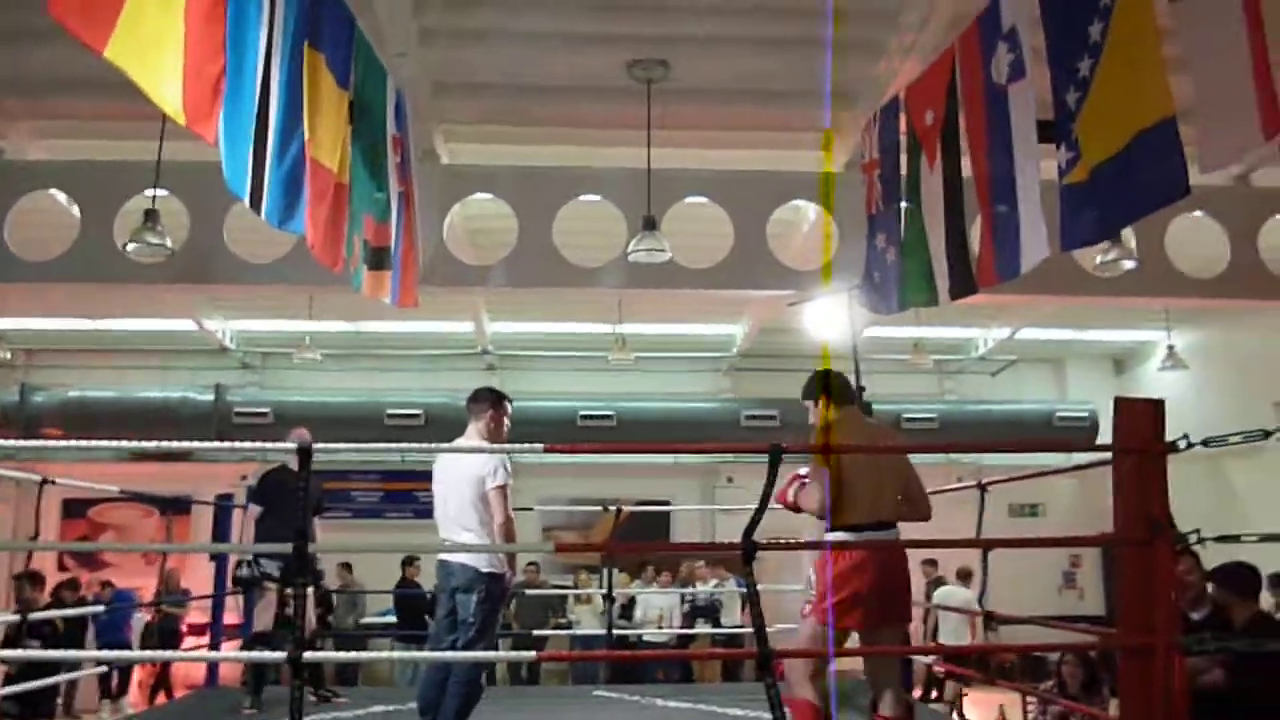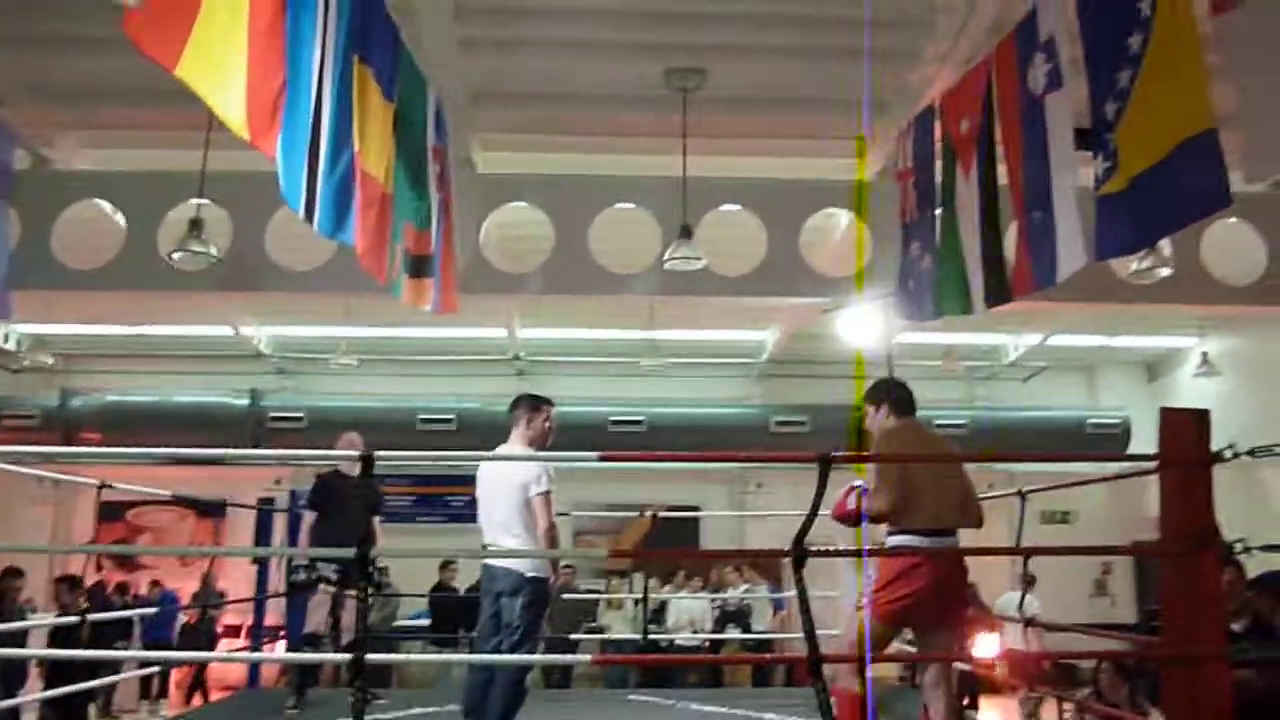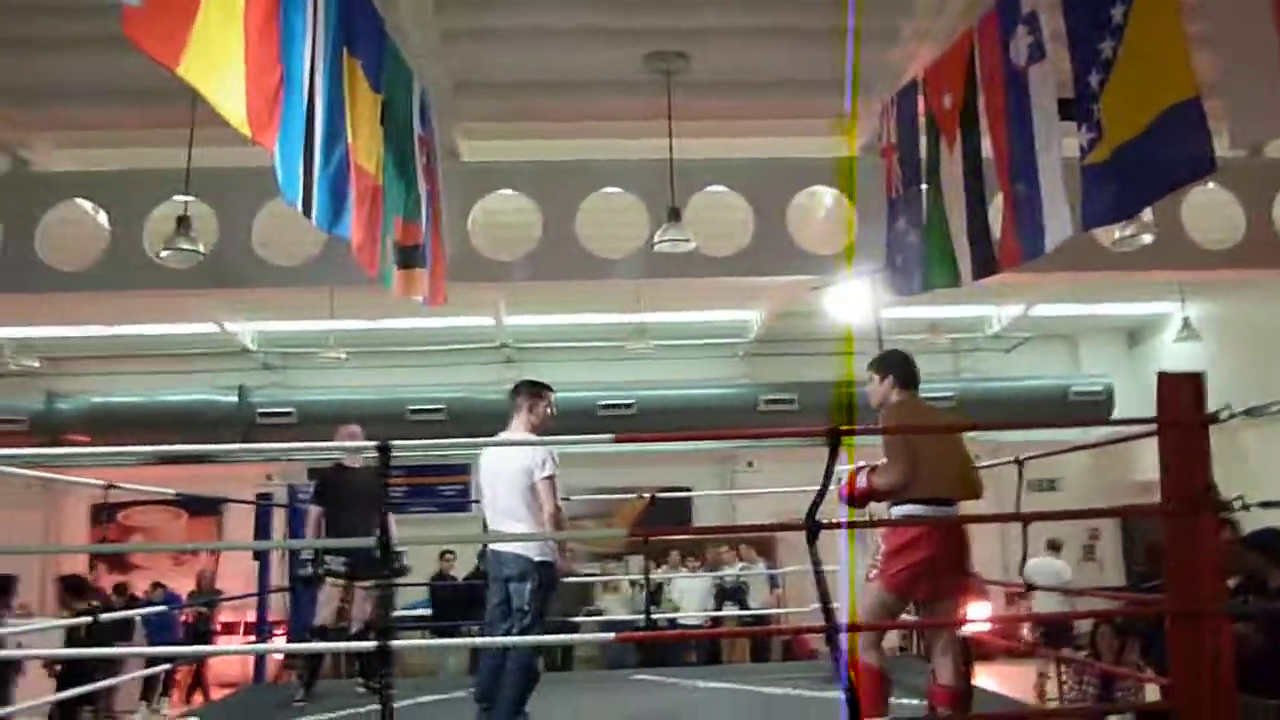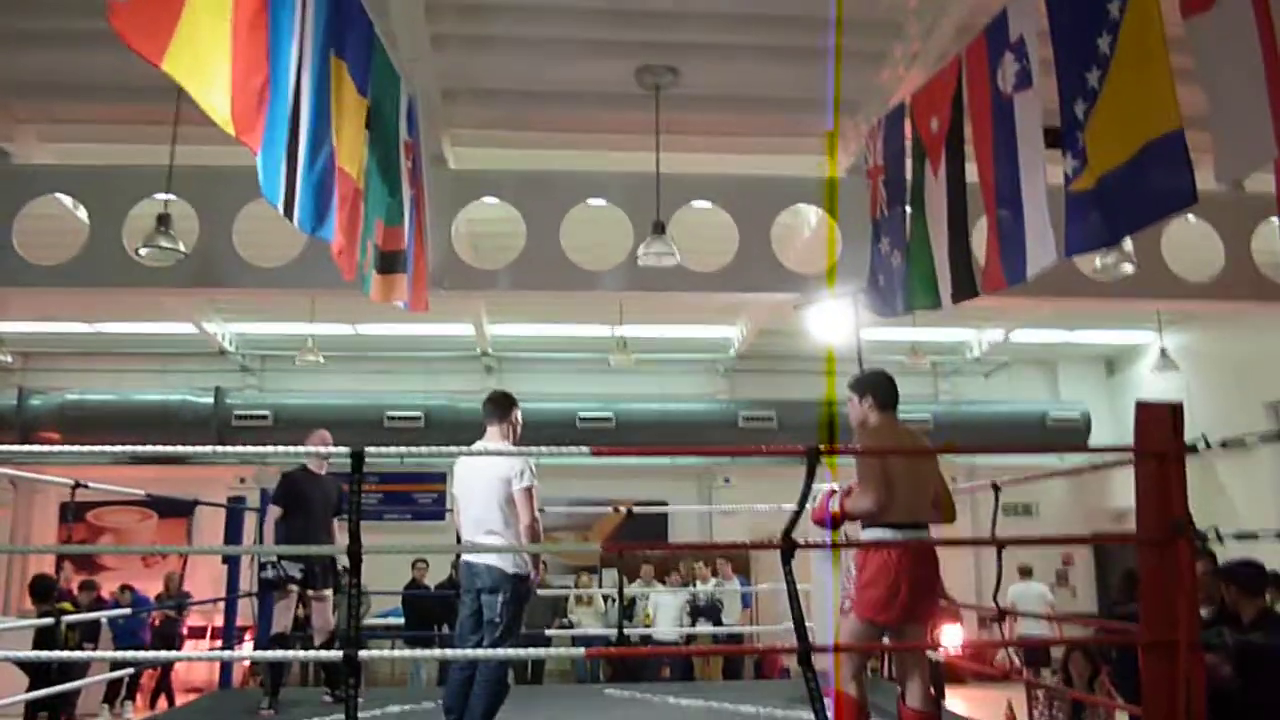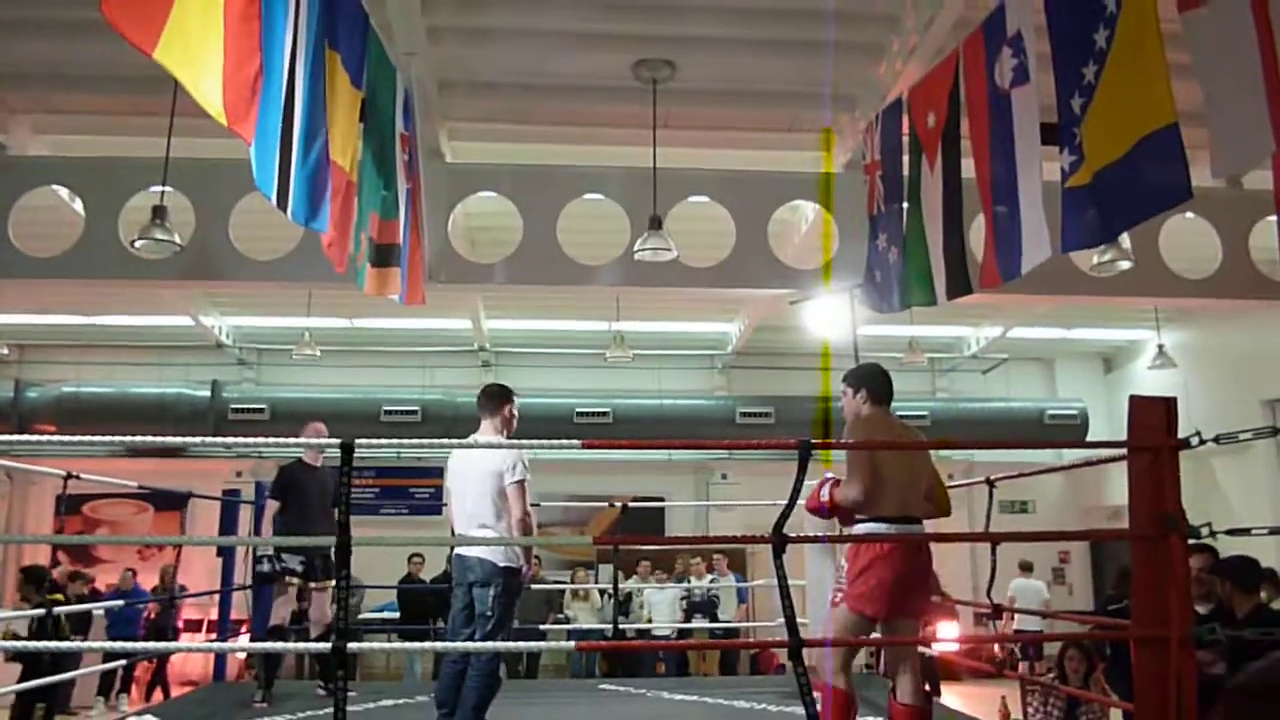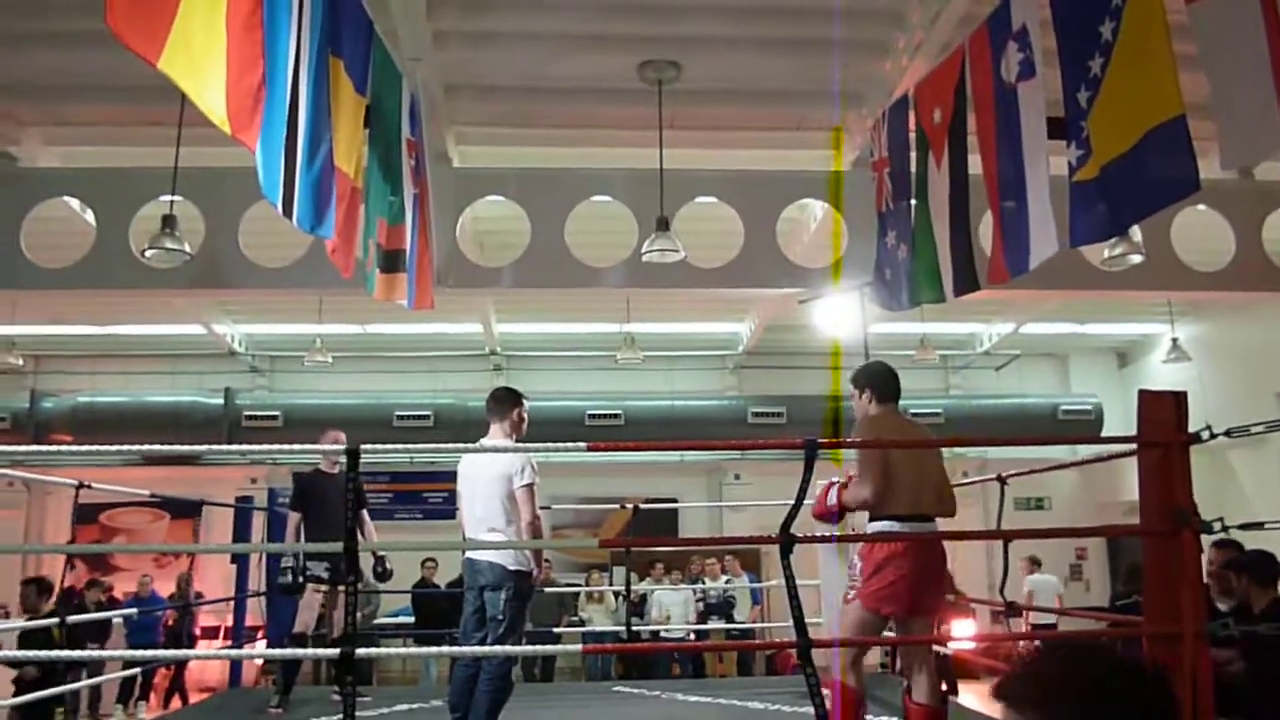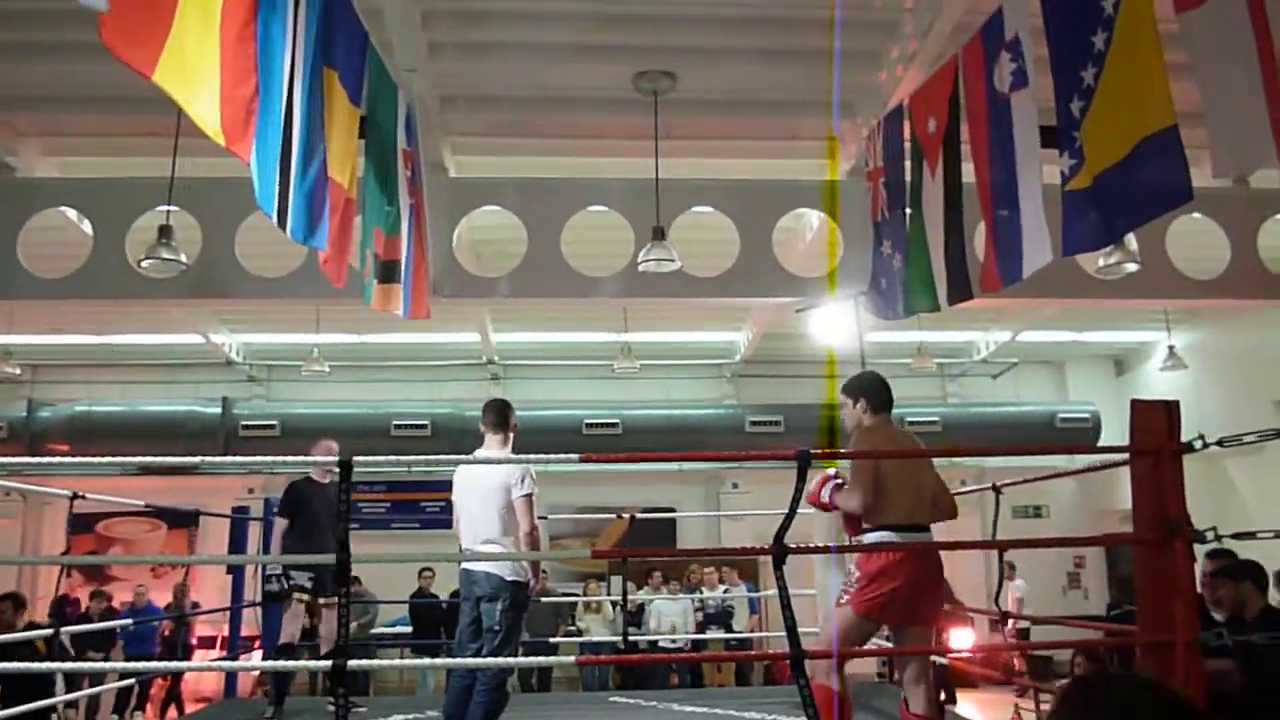
dt=0.5s
person 1, frame 1
left shoulder: (830, 433)
right shoulder: (890, 439)
left elbow: (823, 502)
right elbow: (921, 509)
left wrist: (797, 493)
left hip: (849, 558)
right hip: (889, 556)
left knee: (800, 670)
right knee: (887, 679)
person 1, frame 2
left shoulder: (889, 439)
right shoulder: (945, 447)
left elbow: (886, 502)
right elbow: (973, 516)
left wrist: (857, 503)
left hip: (909, 562)
right hip: (947, 563)
left knee: (847, 663)
right knee: (937, 680)
person 1, frame 3
left shoulder: (894, 414)
right shoulder: (941, 419)
left elbow: (898, 475)
right elbow: (972, 486)
left wrist: (864, 483)
left hip: (914, 530)
right hip: (949, 531)
left knee: (865, 633)
right knee: (943, 642)
person 1, frame 4
left shoulder: (871, 435)
right shoulder: (920, 444)
left elbow: (873, 500)
right elbow: (946, 511)
left wrist: (838, 505)
left hip: (886, 556)
right hip: (921, 556)
left knee: (846, 667)
right knee: (913, 668)
person 1, frame 5
left shoulder: (861, 427)
right shoulder: (913, 438)
left elbow: (858, 489)
right elbow: (941, 505)
left wrist: (828, 495)
left hip: (877, 550)
right hip: (914, 551)
left knee: (833, 662)
right knee: (904, 664)
person 1, frame 6
left shoulder: (871, 425)
right shoulder: (923, 435)
left elbow: (869, 491)
right elbow: (947, 505)
left wrist: (836, 496)
left hip: (889, 548)
right hip: (927, 548)
left knee: (844, 656)
right knee: (919, 663)
person 1, frame 7
left shoulder: (866, 436)
right shoulder: (913, 445)
left elbow: (860, 501)
right elbow: (947, 508)
left wrist: (828, 493)
left hip: (887, 559)
right hip: (923, 559)
left knee: (823, 661)
right knee: (916, 675)
person 2, frame 1
left shoulder: (443, 457)
right shoulder: (492, 458)
right elbow: (501, 521)
right wrist: (510, 566)
left hip: (448, 562)
right hip: (481, 567)
left knee: (441, 649)
right knee: (469, 655)
person 2, frame 2
left shoulder: (487, 464)
right shoulder: (534, 464)
right elbow: (545, 527)
right wrist: (553, 568)
left hip: (492, 567)
right hip: (526, 571)
left knee: (486, 651)
right knee: (514, 656)
person 2, frame 3
left shoulder: (489, 450)
right shoulder: (537, 449)
right elbow: (550, 510)
right wrist: (561, 551)
left hip: (497, 552)
right hip: (532, 556)
left knee: (496, 635)
right knee: (523, 641)
person 2, frame 4
left shoulder: (463, 461)
right shoulder: (515, 461)
right elbow: (528, 522)
right wrist: (535, 565)
left hip: (470, 565)
right hip: (505, 568)
left knee: (465, 649)
right knee: (494, 655)
person 2, frame 5
left shoulder: (457, 454)
right shoulder: (509, 454)
right elbow: (520, 516)
right wrist: (528, 559)
left hip: (462, 557)
right hip: (497, 561)
left knee: (458, 644)
right knee: (486, 650)
person 2, frame 6
left shoulder: (467, 458)
right shoulder: (517, 458)
right elbow: (529, 520)
right wrist: (538, 562)
left hip: (474, 562)
right hip: (508, 565)
left knee: (470, 648)
right knee: (498, 654)
person 2, frame 7
left shoulder: (463, 469)
right shoulder: (517, 469)
right elbow: (527, 530)
right wrist: (535, 572)
left hip: (470, 572)
right hip: (505, 575)
left knee: (466, 658)
right knee: (494, 664)
person 3, frame 1
left shoulder: (313, 485)
right shoulder: (271, 478)
right elbow: (251, 517)
left wrist: (316, 563)
right wrist: (245, 557)
left hip: (300, 561)
right hip: (271, 558)
left knee: (308, 625)
right knee: (263, 626)
right ankle: (254, 691)
person 3, frame 2
left shoulder: (370, 486)
right shoulder: (326, 480)
left elbow: (375, 527)
right elbow: (308, 521)
right wrist: (301, 562)
left hip: (358, 564)
right hip: (327, 560)
left knee: (353, 629)
right knee: (316, 626)
right ankle: (299, 690)
person 3, frame 3
left shoulder: (373, 477)
right shoulder: (328, 476)
left elbow: (384, 514)
right elbow: (314, 517)
right wrist: (307, 554)
left hip: (366, 555)
right hip: (335, 554)
left knee: (361, 620)
right knee: (324, 618)
left ankle: (368, 676)
right ankle: (306, 683)
person 3, frame 4
left shoulder: (334, 486)
right shoulder: (292, 479)
right elbow: (271, 519)
left wrist: (337, 563)
right wrist: (268, 558)
left hip: (320, 563)
right hip: (290, 560)
left knee: (325, 629)
right knee: (281, 628)
left ankle: (333, 687)
right ankle: (271, 693)
person 3, frame 5
left shoulder: (331, 477)
right shoulder: (288, 472)
right elbow: (270, 514)
right wrist: (266, 552)
left hip: (321, 556)
right hip: (291, 554)
left knee: (322, 622)
right knee: (279, 621)
left ankle: (326, 681)
right ankle: (264, 686)
person 3, frame 6
left shoulder: (351, 482)
right shoulder: (306, 481)
left elbow: (364, 520)
right elbow: (292, 525)
left wrist: (379, 554)
right wrist: (288, 563)
left hip: (346, 561)
right hip: (317, 561)
left knee: (341, 627)
right knee: (303, 625)
left ankle: (342, 685)
right ankle: (282, 691)
person 3, frame 7
left shoulder: (338, 493)
right shoulder: (297, 489)
right elbow: (279, 532)
right wrist: (274, 571)
left hip: (330, 572)
right hip: (299, 570)
left knee: (331, 638)
right knee: (290, 636)
left ankle: (337, 695)
right ankle: (275, 703)
